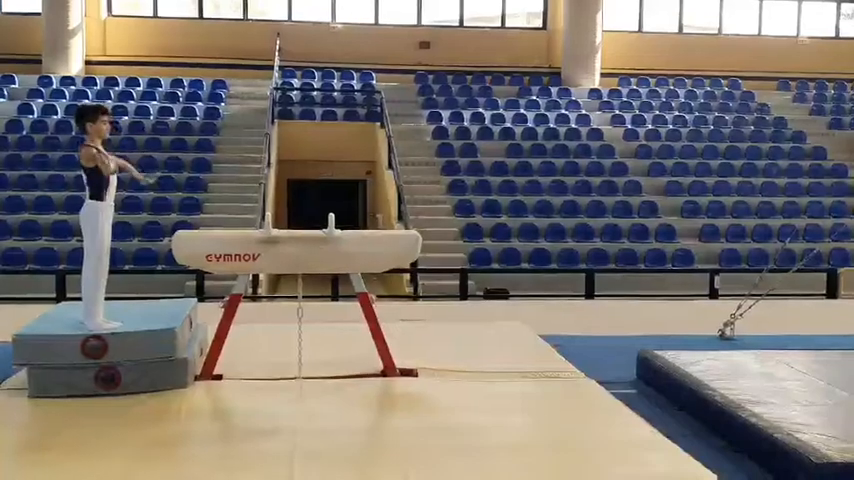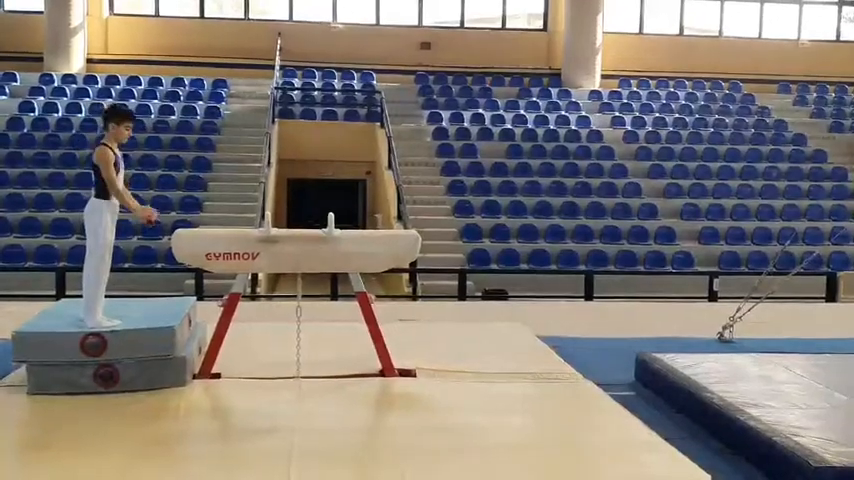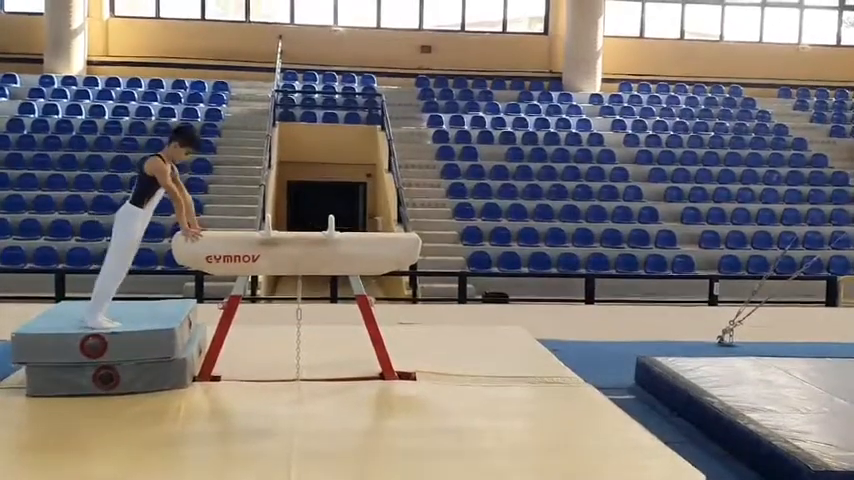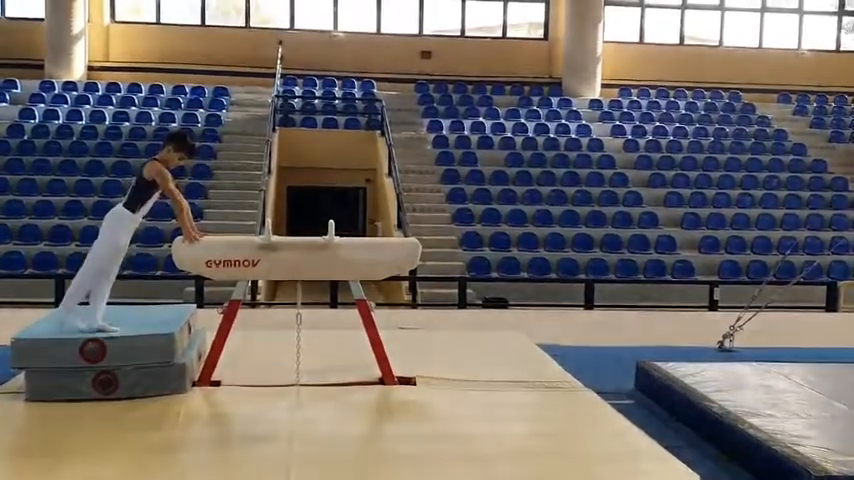
dt=0.7s
person 1, frame 1
left shoulder: (100, 150)
right shoulder: (88, 151)
left elbow: (119, 161)
right elbow: (96, 156)
left wrist: (137, 174)
right wrist: (105, 165)
left hip: (103, 210)
right hip: (96, 210)
left knee: (97, 264)
right knee: (96, 263)
left ankle: (92, 315)
right ankle: (93, 318)
person 1, frame 2
left shoulder: (115, 152)
right shoulder: (104, 151)
left elbow: (119, 187)
right elbow: (114, 187)
left wrist: (139, 209)
right wrist: (137, 211)
left hip: (108, 210)
right hip: (100, 210)
left knee: (100, 263)
right knee: (98, 262)
left ankle: (92, 313)
right ankle: (93, 316)
person 1, frame 3
left shoulder: (170, 169)
right shoulder: (157, 164)
left elbow: (185, 196)
right elbow: (175, 197)
left wrist: (194, 225)
right wrist: (184, 228)
left hip: (137, 219)
right hip: (132, 217)
left knee: (118, 266)
right knee: (116, 266)
left ankle: (96, 313)
right ankle: (94, 315)
person 1, frame 4
left shoulder: (162, 172)
right shoulder: (156, 168)
left elbow: (182, 202)
right elbow: (177, 202)
left wrist: (194, 229)
right wrist: (187, 231)
left hip: (127, 223)
right hip: (120, 221)
left knee: (107, 272)
right knee: (95, 266)
left ankle: (93, 319)
right ankle: (68, 311)
